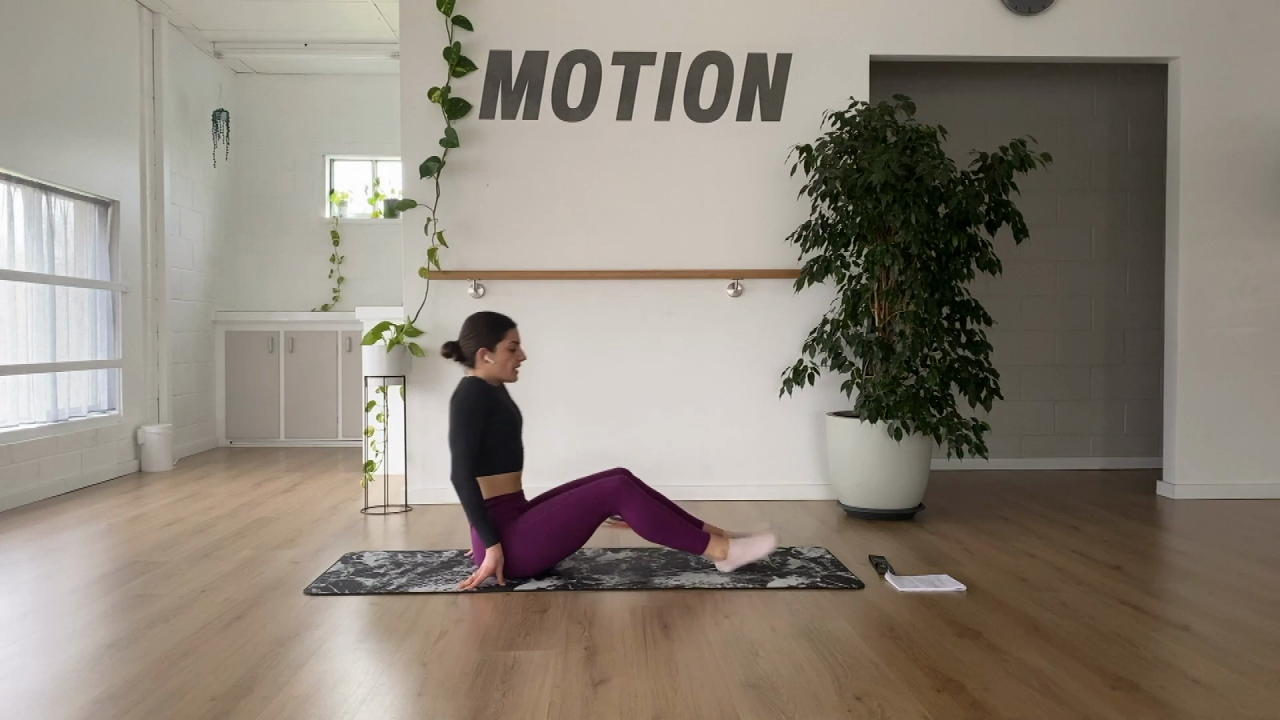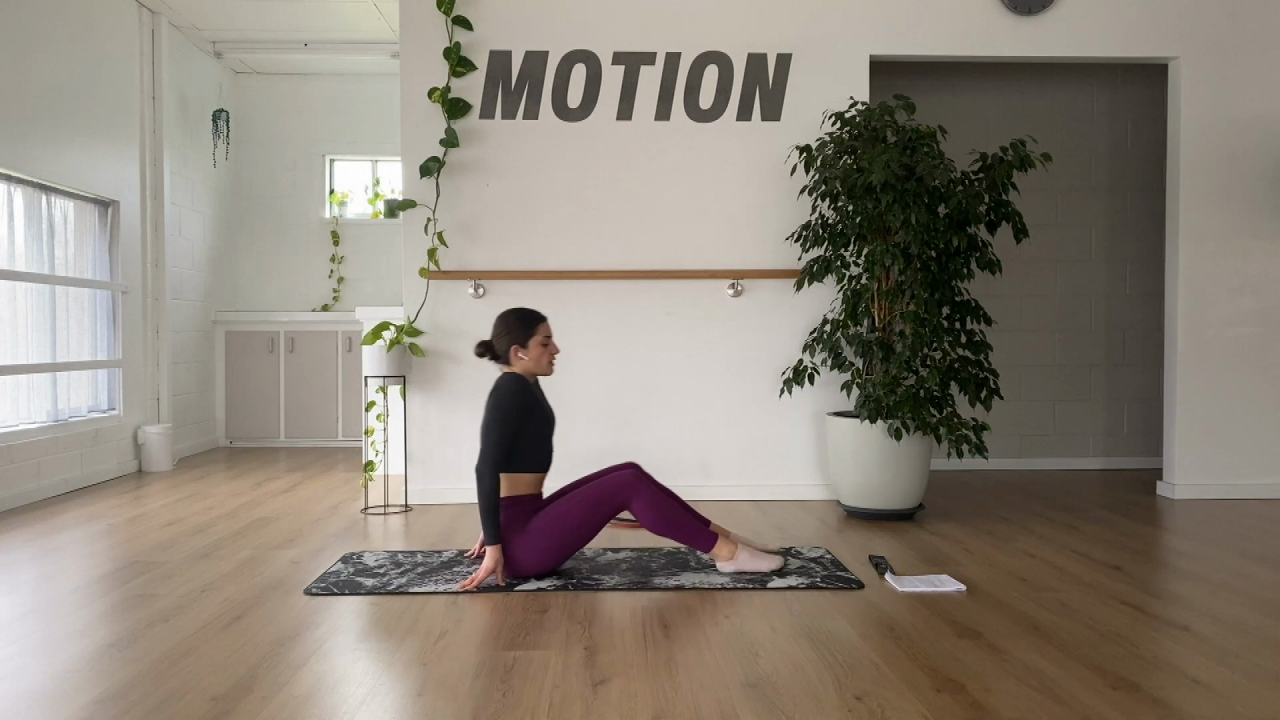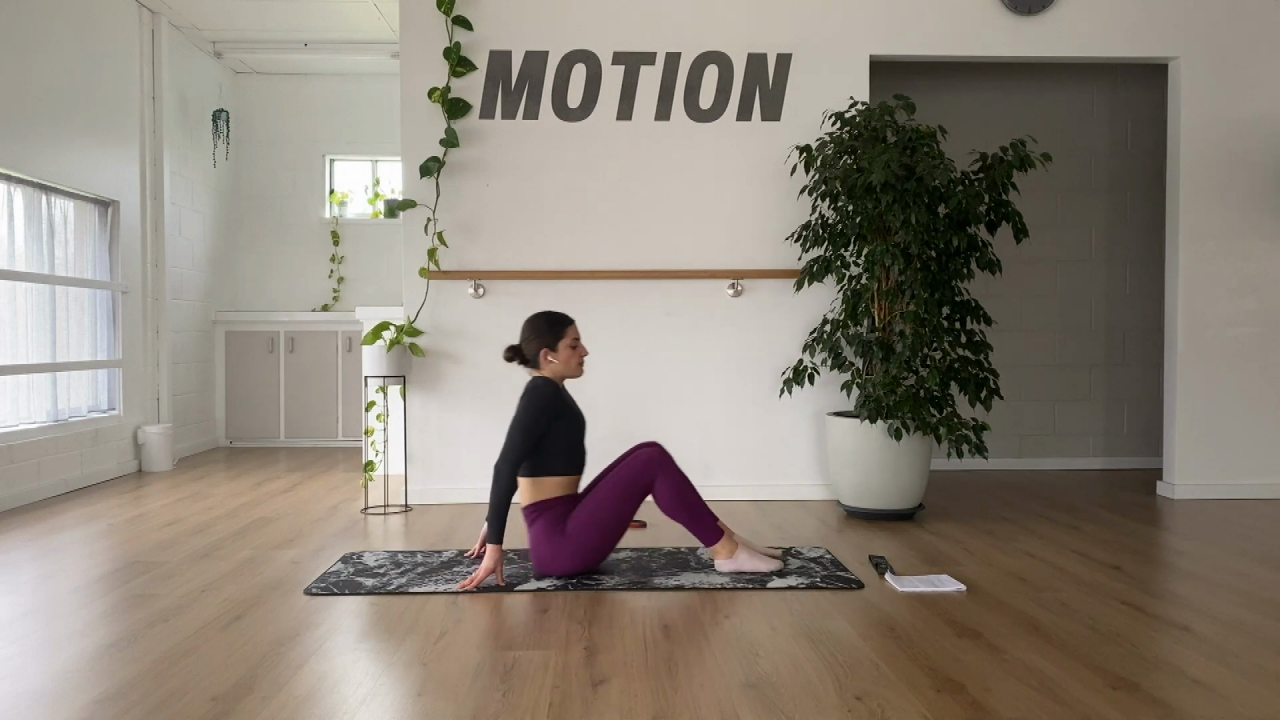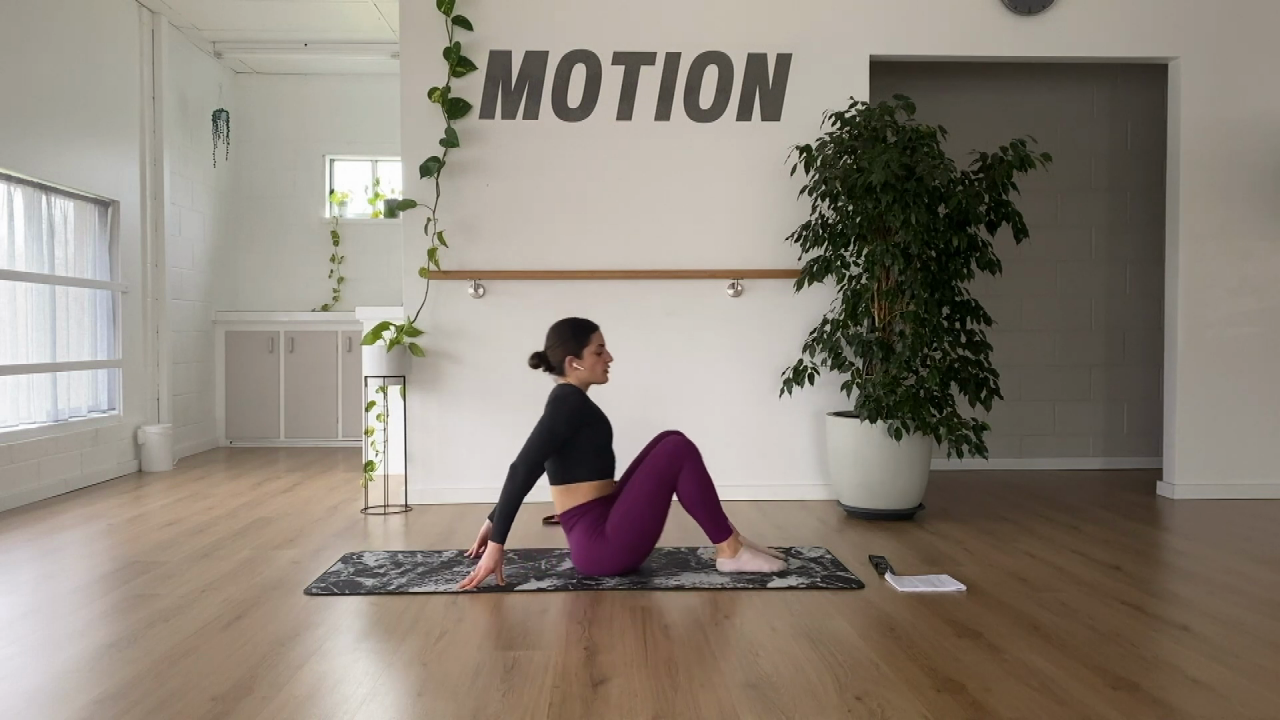
dt=0.2s
person 1, frame 1
left shoulder: (491, 391)
right shoulder: (471, 395)
right elbow: (462, 475)
right wrist: (491, 546)
left hip: (515, 519)
right hip: (507, 538)
left knee: (618, 478)
right knee: (614, 491)
left ankle: (713, 537)
right ankle: (720, 550)
person 1, frame 2
left shoulder: (524, 387)
right shoulder: (511, 390)
right elbow: (487, 467)
left wrist: (495, 530)
right wrist: (494, 545)
left hip: (528, 520)
right hip: (518, 542)
left knee: (629, 473)
right knee: (626, 486)
left ankle: (720, 534)
right ankle: (725, 551)
person 1, frame 3
left shoulder: (549, 391)
right shoulder: (543, 395)
left elbow: (511, 464)
right elbow: (506, 465)
left wrist: (492, 525)
right wrist: (495, 544)
left hip: (562, 526)
right hip: (560, 543)
left knee: (648, 454)
right knee: (654, 461)
left ankle: (724, 537)
right ankle: (725, 550)
person 1, frame 4
left shoulder: (570, 399)
right shoulder: (570, 402)
left elbow: (526, 468)
right elbow: (523, 468)
left wrist: (492, 521)
right wrist: (497, 544)
left hip: (601, 529)
right hip: (602, 545)
left knee: (670, 441)
right knee: (679, 449)
left ankle: (730, 541)
right ankle: (730, 549)
